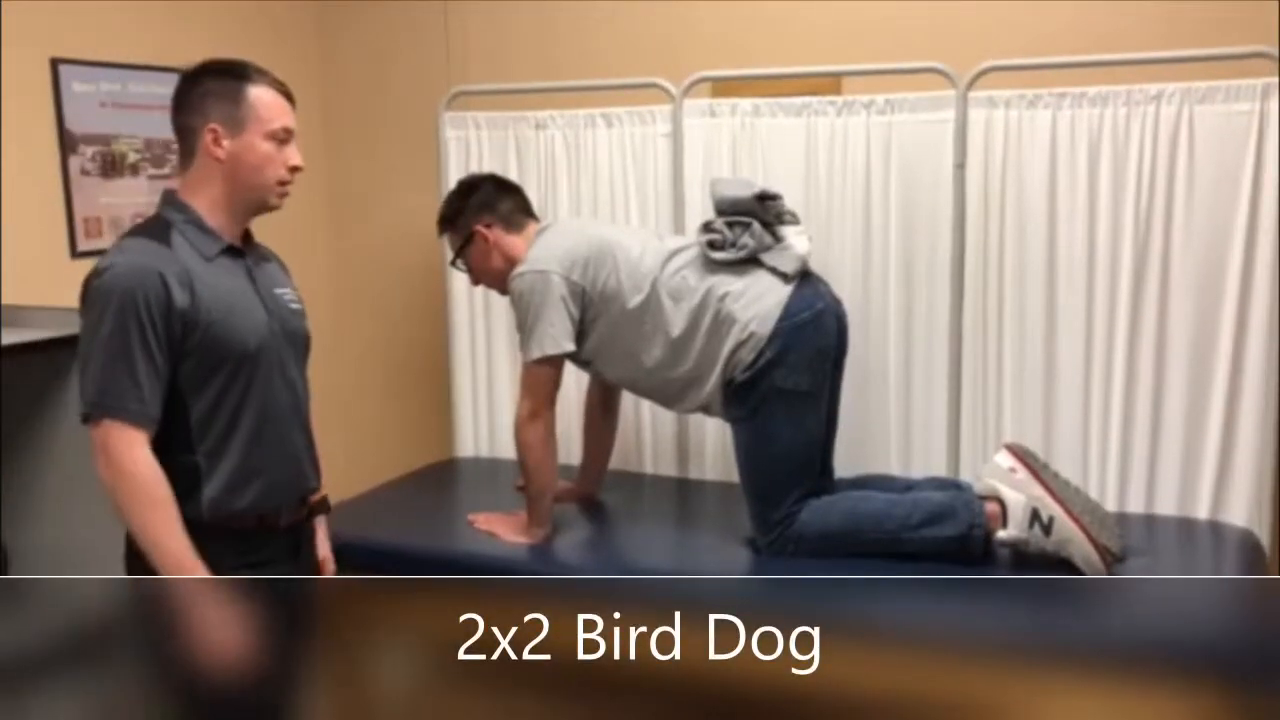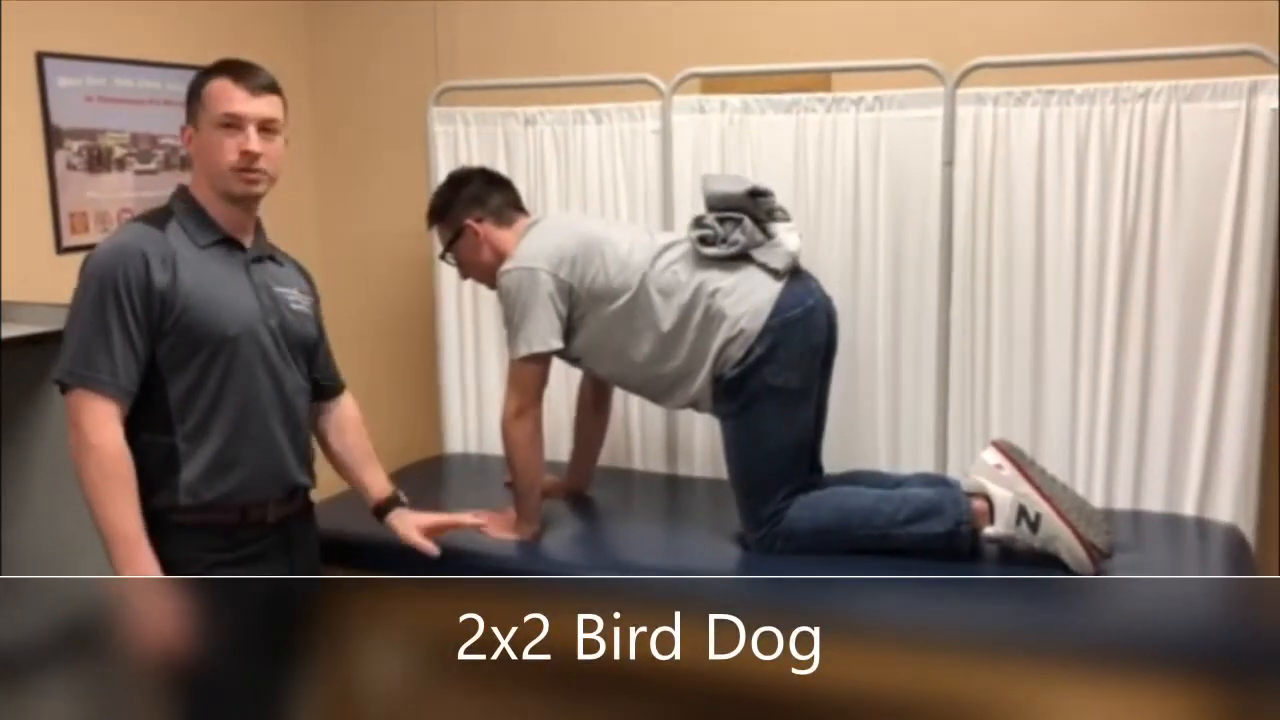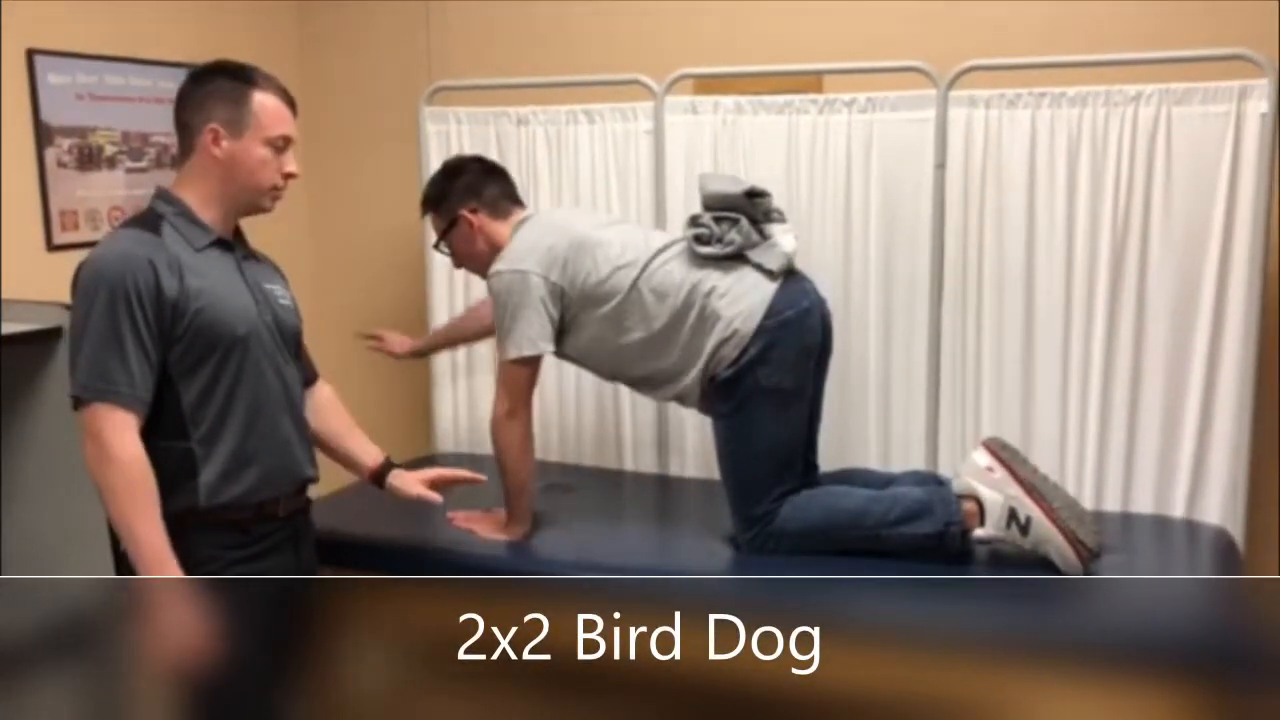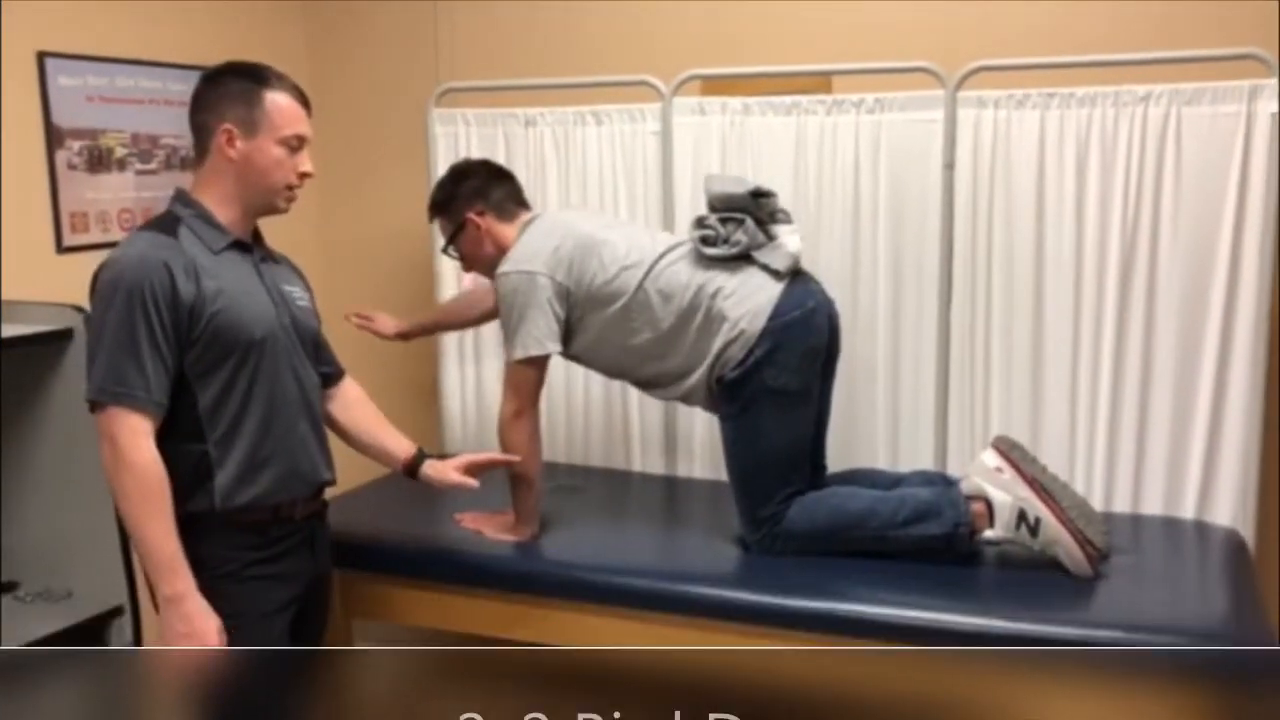
dt=1s
person 1, frame 1
left shoulder: (539, 274)
right shoulder: (573, 251)
left elbow: (535, 414)
right elbow: (605, 387)
left wrist: (535, 522)
right wrist: (584, 485)
left hip: (771, 340)
right hip: (800, 312)
left knee: (785, 530)
right knee: (802, 500)
left ankle: (996, 517)
right ankle: (988, 493)
person 1, frame 2
left shoulder: (526, 270)
right shoulder: (562, 246)
left elbow: (521, 410)
right elbow: (598, 379)
left wrist: (523, 519)
right wrist: (573, 480)
left hip: (761, 336)
right hip: (790, 308)
left knee: (774, 526)
right knee: (790, 494)
left ankle: (984, 513)
right ankle: (978, 489)
person 1, frame 3
left shoulder: (518, 268)
right shoulder: (546, 237)
left elbow: (510, 412)
right elbow: (497, 314)
left wrist: (514, 519)
right wrist: (419, 346)
left hip: (754, 340)
right hip: (783, 307)
left knee: (766, 525)
right knee: (787, 494)
left ankle: (974, 514)
right ankle: (966, 487)
person 1, frame 4
left shoulder: (526, 270)
right shoulder: (551, 236)
left elbow: (519, 413)
right elbow: (490, 299)
left wrist: (522, 520)
right wrist: (405, 328)
left hip: (759, 341)
right hip: (791, 307)
left knee: (773, 526)
right knee: (794, 493)
left ankle: (984, 513)
right ankle: (974, 484)
person 2, frame 1
left shoulder: (268, 271)
right shoulder: (140, 274)
right elbow: (121, 451)
left wrist: (314, 519)
left hip: (284, 552)
right hip: (212, 562)
person 2, frame 2
left shoulder: (290, 276)
right shoulder: (135, 260)
left elbow: (330, 403)
right elbow: (95, 424)
left wrist: (390, 506)
right wrist: (140, 574)
left hip: (291, 542)
right hip: (198, 555)
person 2, frame 3
left shoulder: (261, 270)
right shoulder: (131, 264)
right elbow: (111, 436)
left wrist: (385, 472)
right wrist: (165, 591)
left hip: (289, 542)
right hip: (205, 557)
person 2, frame 4
left shoulder: (280, 271)
right shoulder: (149, 267)
left elbow: (332, 388)
right elbow: (128, 442)
left wrist: (420, 462)
right wrist: (176, 597)
left hip: (305, 539)
right hip: (225, 557)
